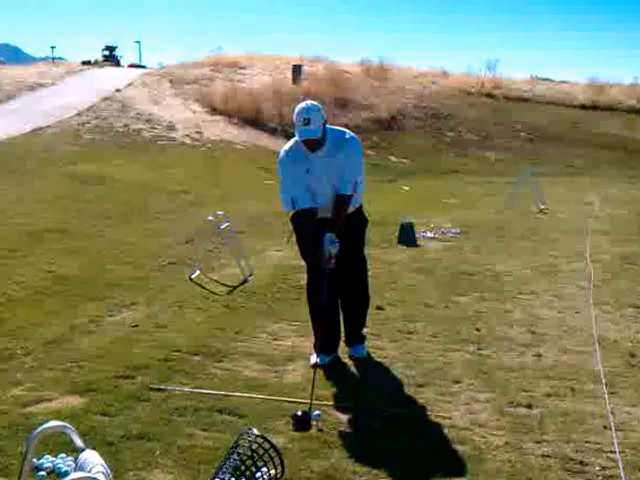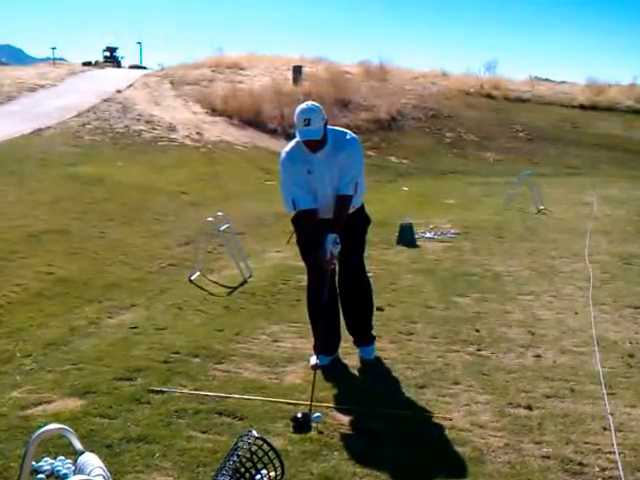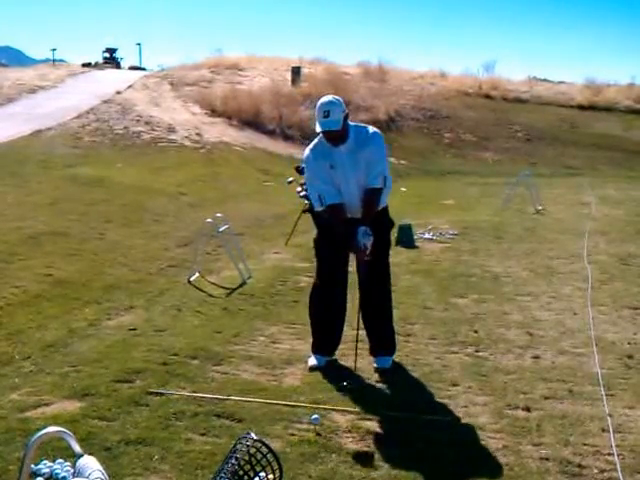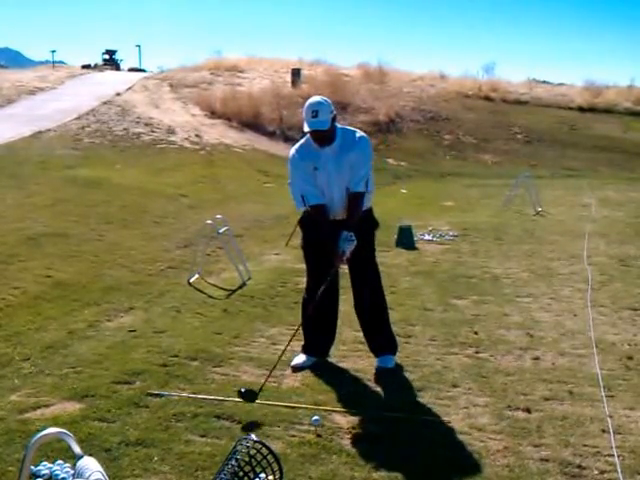
dt=0.7s
person 1, frame 1
left shoulder: (348, 143)
right shoulder: (288, 156)
left elbow: (345, 193)
right elbow: (302, 205)
left wrist: (333, 234)
right wrist: (318, 244)
left hip: (348, 218)
right hip: (310, 222)
left knee: (353, 279)
right knee: (319, 282)
left ankle: (355, 338)
right ankle: (325, 346)
person 1, frame 2
left shoulder: (349, 143)
right shoulder: (289, 157)
left elbow: (346, 193)
right elbow: (303, 206)
left wrist: (334, 234)
right wrist: (319, 245)
left hip: (349, 218)
right hip: (311, 222)
left knee: (354, 279)
right knee: (319, 283)
left ankle: (364, 338)
right ankle: (325, 347)
person 1, frame 3
left shoulder: (372, 139)
right shoulder: (313, 155)
left elbow: (375, 187)
right elbow: (328, 202)
left wrist: (366, 228)
right wrist: (351, 237)
left hip: (373, 219)
right hip: (332, 223)
left knee: (376, 285)
right knee: (326, 285)
left ankle: (383, 349)
right ankle: (323, 349)
person 1, frame 4
left shoulder: (358, 142)
right shoulder: (299, 155)
left elbow: (357, 193)
right elbow: (312, 203)
left wrist: (348, 233)
right wrist: (332, 241)
left hip: (358, 221)
right hip: (318, 225)
left knee: (367, 286)
right knee: (318, 287)
left ankle: (384, 349)
right ankle: (314, 348)
